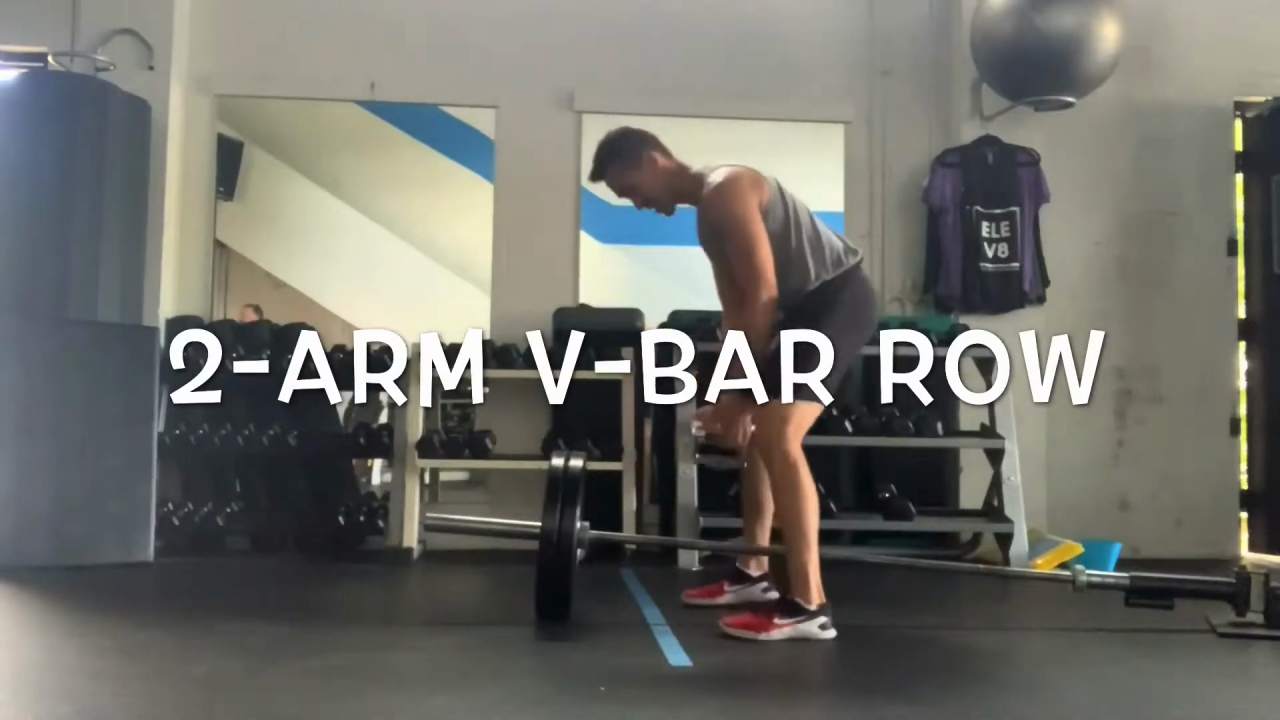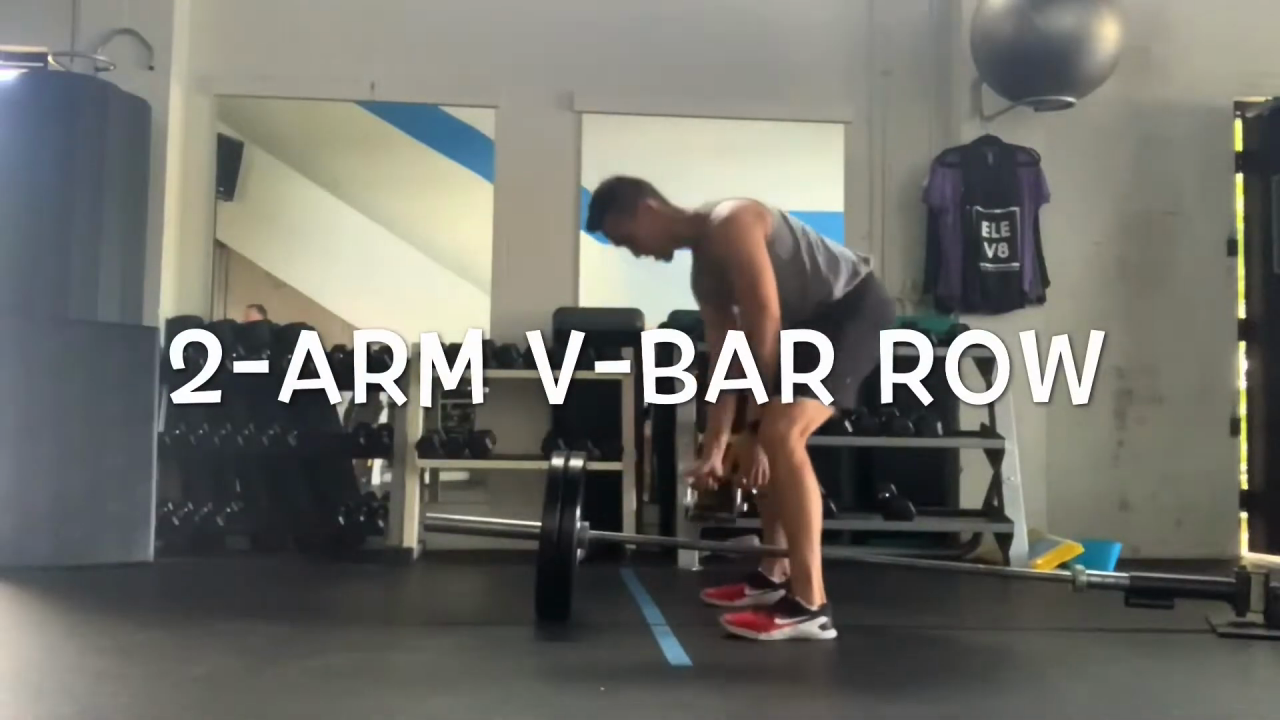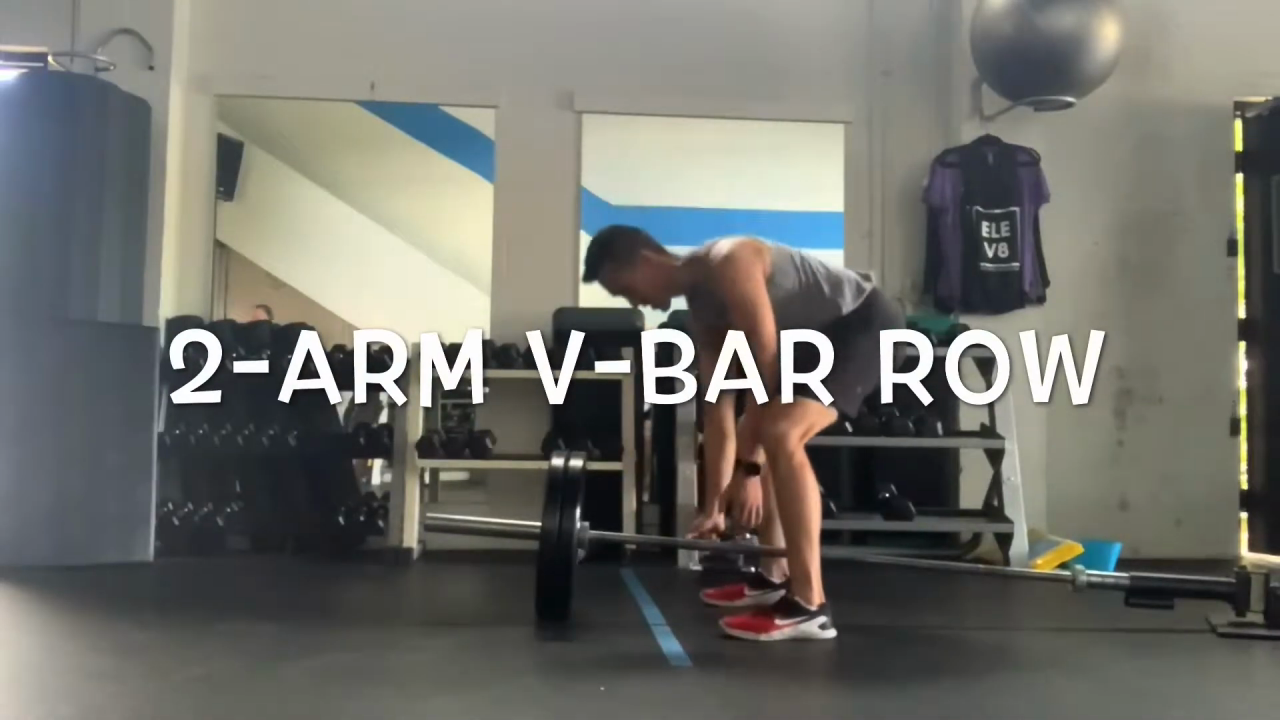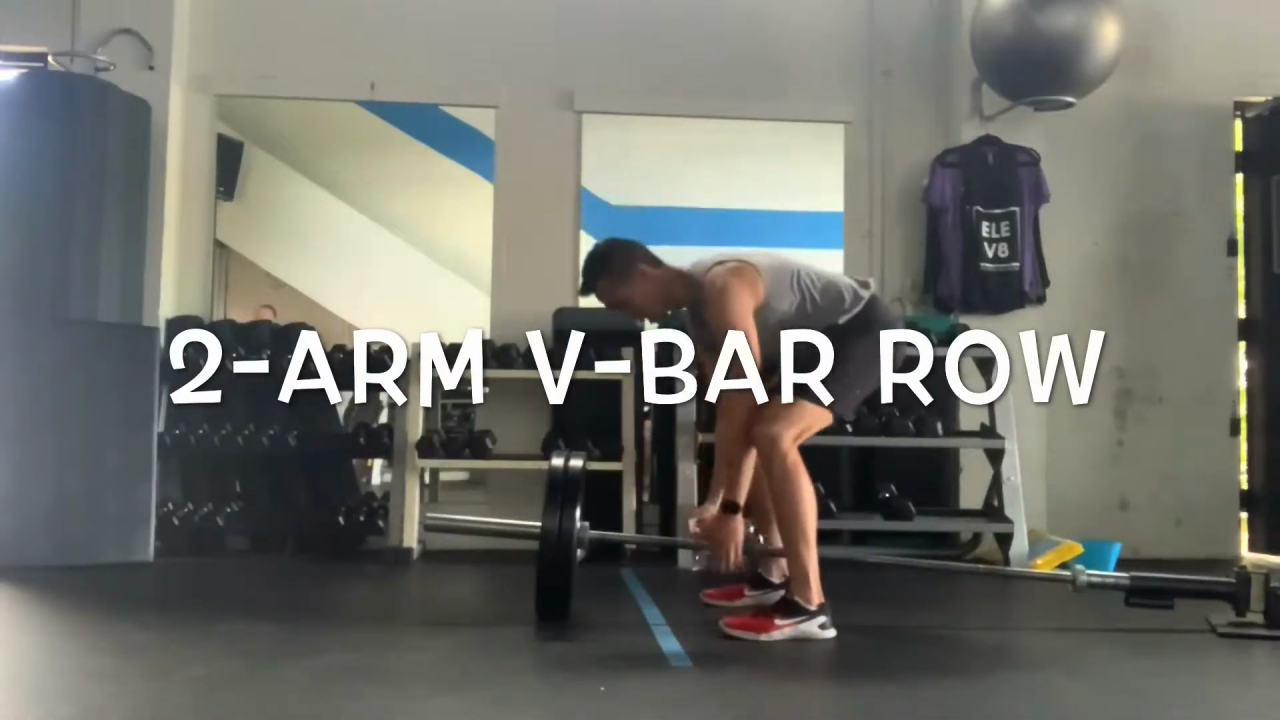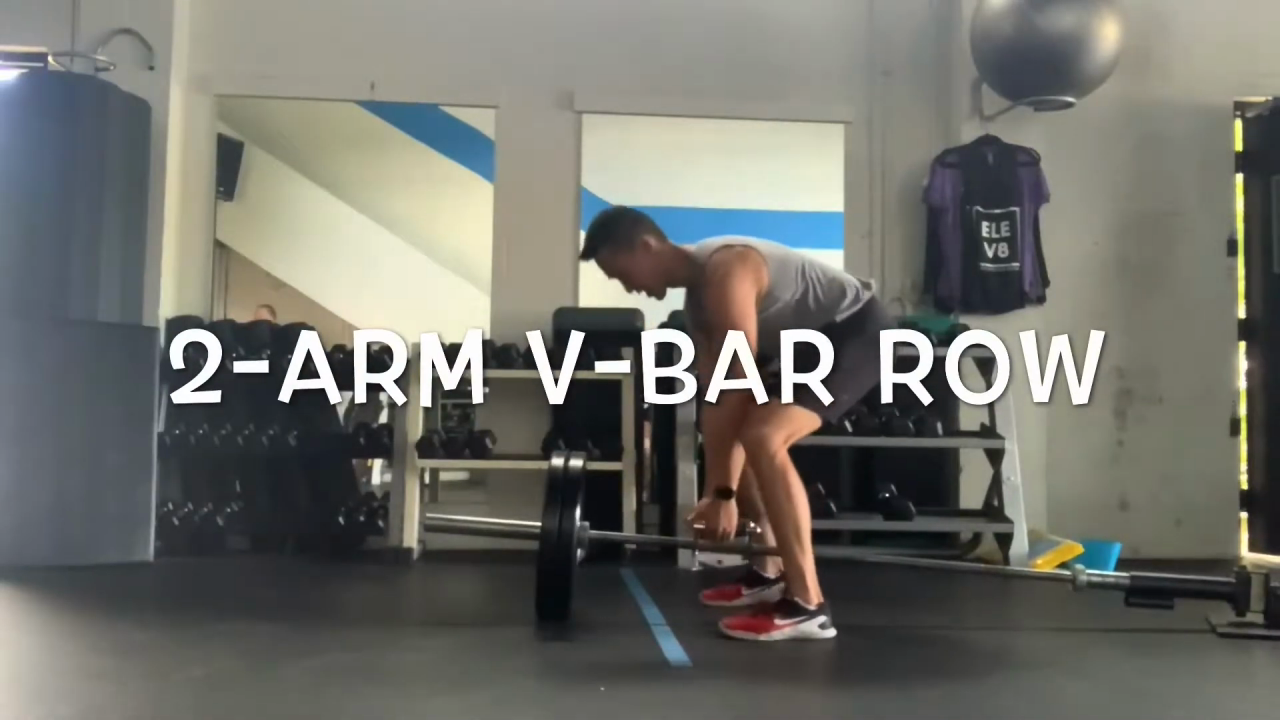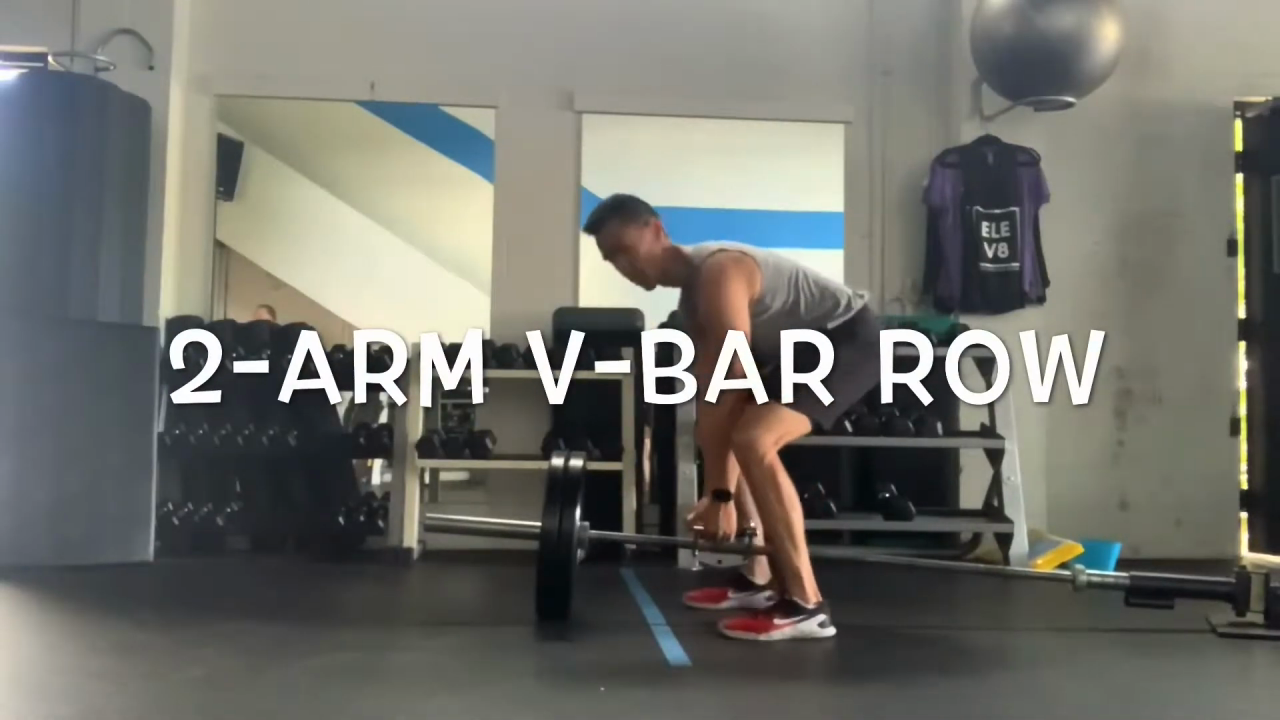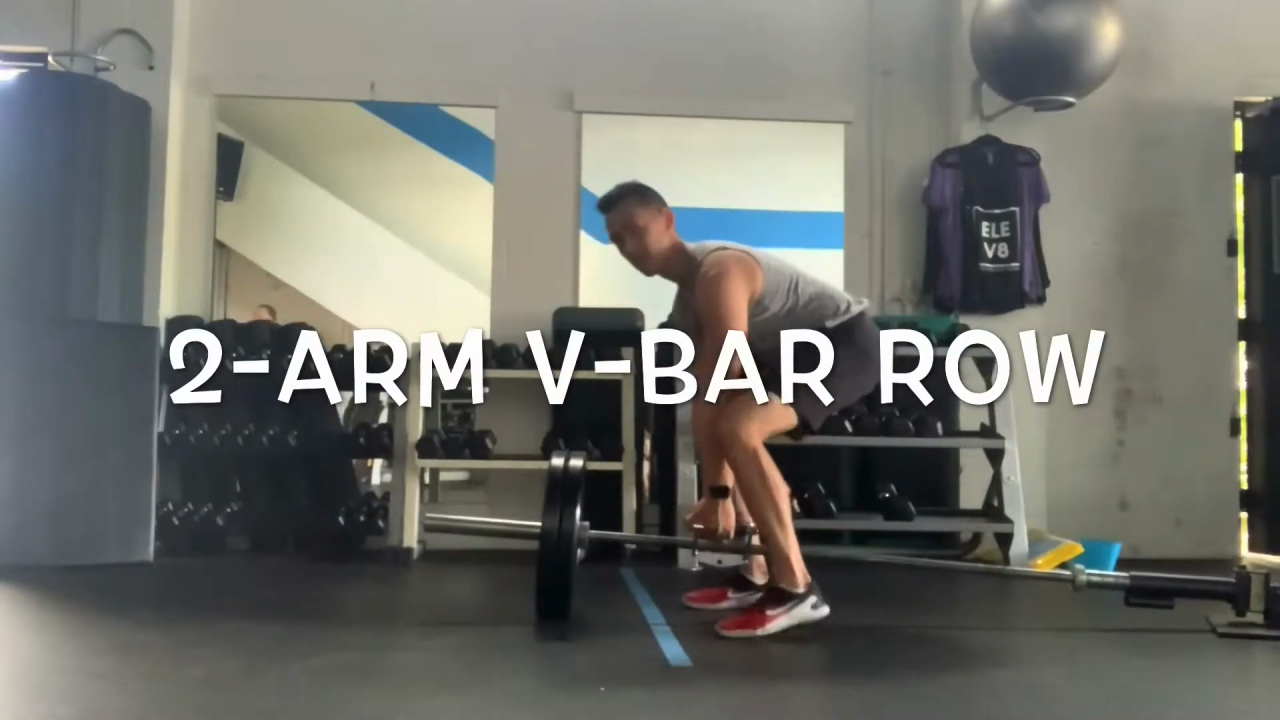
dt=0.2s
person 1, frame 1
left shoulder: (726, 189)
right shoulder: (706, 221)
left elbow: (762, 295)
right elbow: (737, 312)
left wrist: (741, 393)
right wrist: (727, 396)
left hip: (837, 298)
right hip: (805, 308)
left knee: (776, 433)
right knee: (754, 433)
left ankle: (808, 605)
right ankle: (753, 572)
person 1, frame 2
left shoulder: (728, 224)
right shoulder: (703, 268)
left elbow: (766, 323)
right elbow: (724, 364)
left wrist: (753, 426)
right wrist: (713, 450)
left hip: (857, 309)
right hip: (820, 320)
left knee: (781, 431)
right knee: (766, 429)
left ankle: (809, 606)
right ankle: (774, 574)
person 1, frame 3
left shoulder: (727, 264)
right shoulder: (700, 309)
left elbow: (762, 367)
right elbow: (719, 410)
left wrist: (748, 470)
right wrist: (713, 506)
left hip: (865, 325)
right hip: (824, 335)
left knee: (781, 433)
right knee: (759, 436)
left ankle: (809, 605)
right ankle: (775, 575)
person 1, frame 4
left shoulder: (721, 288)
right shoulder: (698, 314)
left elbow: (742, 402)
right elbow: (729, 410)
left wrist: (730, 510)
right wrist: (716, 504)
left hip: (861, 329)
right hip: (823, 337)
left knee: (774, 436)
right knee: (755, 437)
left ankle: (808, 605)
right ankle: (774, 576)
person 1, frame 5
left shoulder: (723, 272)
right shoulder: (696, 295)
left elbow: (736, 387)
right elbow: (714, 398)
left wrist: (724, 494)
right wrist: (714, 490)
left hip: (855, 329)
right hip: (816, 335)
left knee: (763, 439)
right knee: (739, 432)
left ankle: (806, 605)
right ankle: (771, 572)
person 1, frame 6
left shoulder: (717, 275)
right shoulder: (690, 294)
left elbow: (729, 389)
right elbow: (708, 399)
left wrist: (722, 496)
right wrist: (714, 492)
left hip: (849, 337)
right hip: (809, 342)
left knee: (754, 440)
right knee: (730, 437)
left ankle: (804, 604)
right ankle: (758, 579)
person 1, frame 7
left shoulder: (718, 273)
right shoulder: (686, 297)
left elbow: (724, 387)
right elbow: (705, 398)
left wrist: (719, 493)
right wrist: (713, 490)
left hip: (846, 342)
right hip: (802, 349)
left knee: (738, 432)
right knee: (723, 433)
left ankle: (796, 590)
right ankle: (756, 577)
